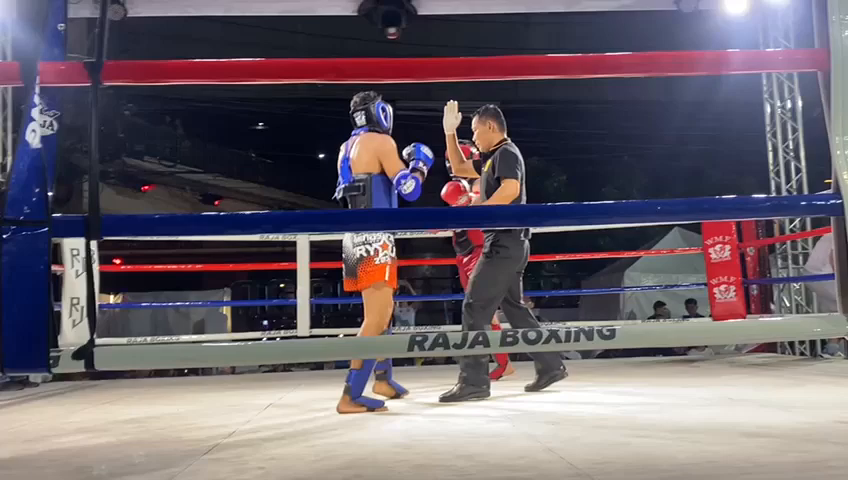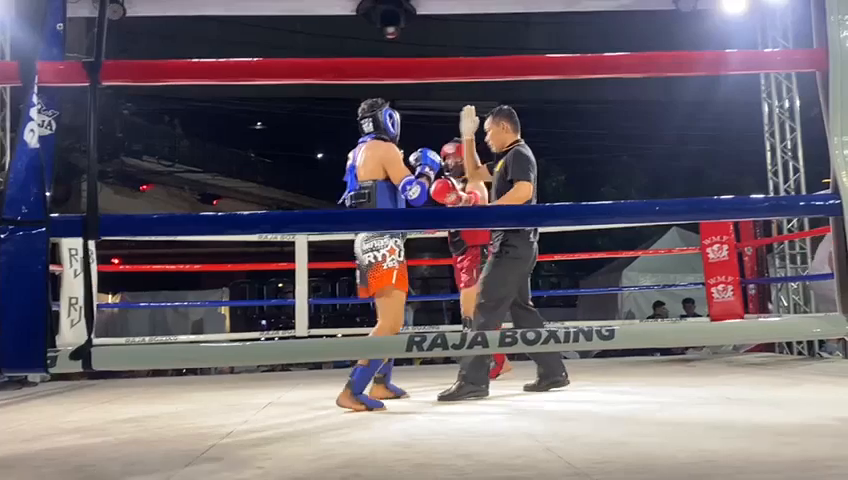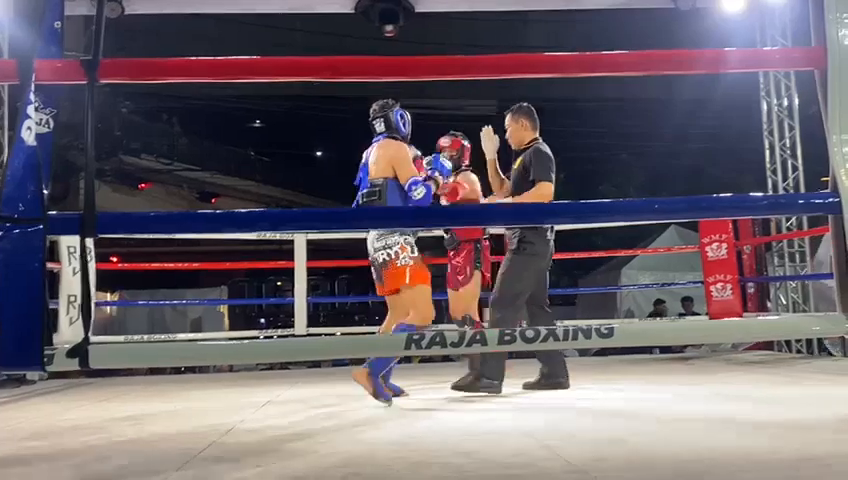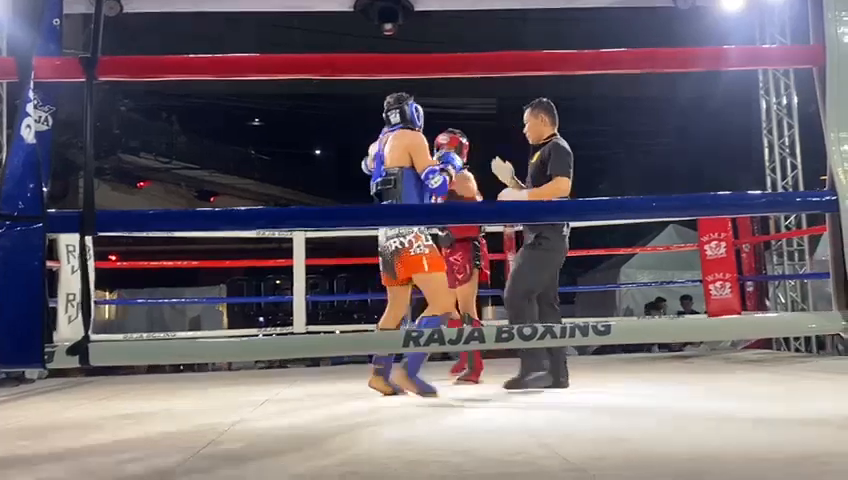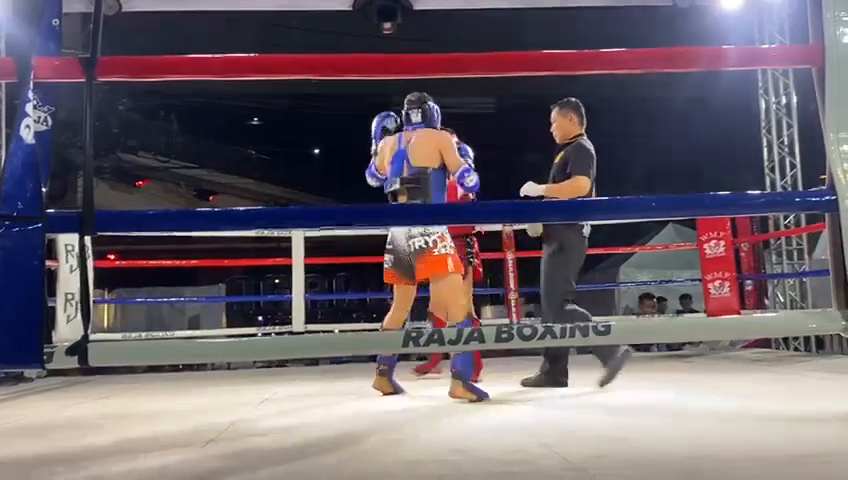
dt=0.1s
person 1, frame 1
left shoulder: (346, 148)
right shoulder: (382, 143)
right elbow: (409, 190)
right wrist: (421, 163)
left hip: (356, 237)
right hip: (374, 238)
left knee: (381, 313)
right knee: (376, 320)
left ankle: (382, 379)
right ankle: (351, 396)
person 1, frame 2
left shoulder: (356, 153)
right shoulder: (386, 150)
right elbow: (415, 195)
right wrist: (428, 169)
left hip: (367, 240)
right hip: (383, 242)
left knee: (390, 317)
right knee: (391, 323)
left ankle: (381, 383)
right ankle: (352, 392)
person 1, frame 3
left shoulder: (370, 154)
right shoulder: (397, 149)
right elbow: (421, 196)
right wrist: (439, 173)
left hip: (379, 240)
right hip: (396, 240)
left knee: (401, 314)
right knee: (422, 316)
left ankle: (382, 381)
right ankle: (370, 368)
person 1, frame 4
left shoulder: (380, 144)
right shoulder: (413, 138)
left elbow: (368, 167)
right elbow: (437, 186)
right wrist: (450, 167)
left hip: (389, 230)
right hip: (408, 231)
left knee: (397, 307)
right knee: (442, 302)
left ankle: (380, 374)
right ankle: (408, 371)
person 1, frame 5
left shoulder: (389, 143)
right shoulder: (441, 139)
left elbow: (373, 178)
right elbow: (469, 182)
right wrist: (465, 163)
left hip: (399, 233)
right hip: (429, 232)
left knee: (400, 308)
right knee: (457, 307)
left ankle: (383, 375)
right ankle: (461, 381)
person 2, frame 1
left shoulder: (507, 154)
right shoulder: (495, 158)
left elbow: (510, 190)
right elbow: (460, 169)
right wrist: (450, 130)
left hip: (504, 244)
right hip: (504, 244)
left knee: (475, 308)
right knee: (514, 307)
left ankle: (473, 381)
right ankle: (551, 366)
person 2, frame 2
left shoulder: (520, 155)
right shoulder: (507, 158)
left elbow: (524, 192)
right elbow: (475, 173)
right wrist: (467, 137)
left hip: (514, 244)
right hip: (512, 245)
left knee: (486, 308)
right knee: (521, 309)
left ankle: (473, 380)
right ankle: (553, 371)
person 2, frame 3
left shoulder: (539, 153)
right shoulder: (525, 157)
left elbow: (545, 192)
right elbow: (508, 190)
left wrist: (502, 204)
right wrist: (491, 153)
left hip: (531, 242)
right hip: (528, 242)
left knee: (503, 303)
right knee: (536, 307)
left ankle: (488, 375)
right ankle: (555, 372)
person 2, frame 4
left shoulder: (557, 148)
right shoulder: (542, 152)
left elbow: (562, 187)
left wrist: (519, 196)
right wrist: (510, 180)
left hip: (545, 237)
right hip: (541, 237)
left knee: (517, 296)
right knee: (544, 303)
left ankle: (535, 367)
right ankle: (555, 371)
person 2, frame 5
left shoulder: (580, 148)
right shoulder: (572, 150)
left elbow: (580, 187)
left wrist: (539, 190)
right wrist: (541, 220)
left hip: (565, 237)
right hip: (560, 236)
left knee: (557, 303)
right knee: (552, 303)
left ankle: (611, 351)
right ankle: (553, 371)
person 3, frame 1
left shoulder: (479, 185)
right shoulder: (458, 186)
left wrist: (468, 200)
left hip: (481, 255)
right hip: (465, 257)
right ankle: (503, 362)
person 3, frame 2
left shoulder: (474, 185)
right shoulder: (452, 185)
left elbow: (473, 202)
left wrist: (458, 198)
left hip: (476, 255)
right hip: (462, 256)
left knee: (471, 313)
right knee: (470, 313)
right ankle: (500, 361)
person 3, frame 3
left shoulder: (467, 179)
right shoulder: (453, 181)
left elbow: (454, 194)
left hip: (470, 250)
right hip: (457, 252)
left knee: (467, 313)
right knee: (456, 312)
left ankle: (475, 368)
right ankle: (483, 357)
person 3, frame 4
left shoulder: (463, 177)
right shoulder: (451, 178)
left elbow: (450, 188)
left hip: (467, 249)
right hip: (452, 250)
left knee: (466, 311)
left ankle: (474, 367)
right ankle: (466, 356)
person 3, frame 5
left shoulder: (455, 175)
left elbow: (454, 196)
left hip: (460, 248)
right knee: (436, 309)
left ankle: (475, 363)
right ankle: (435, 359)
